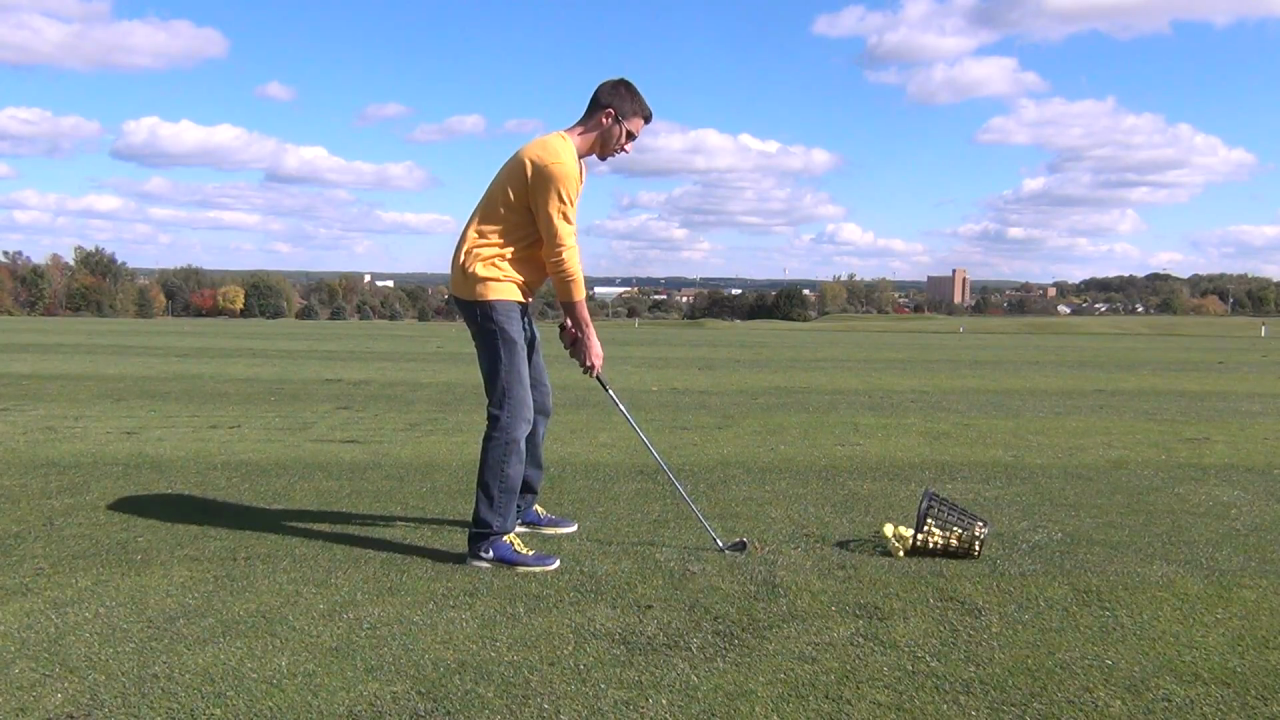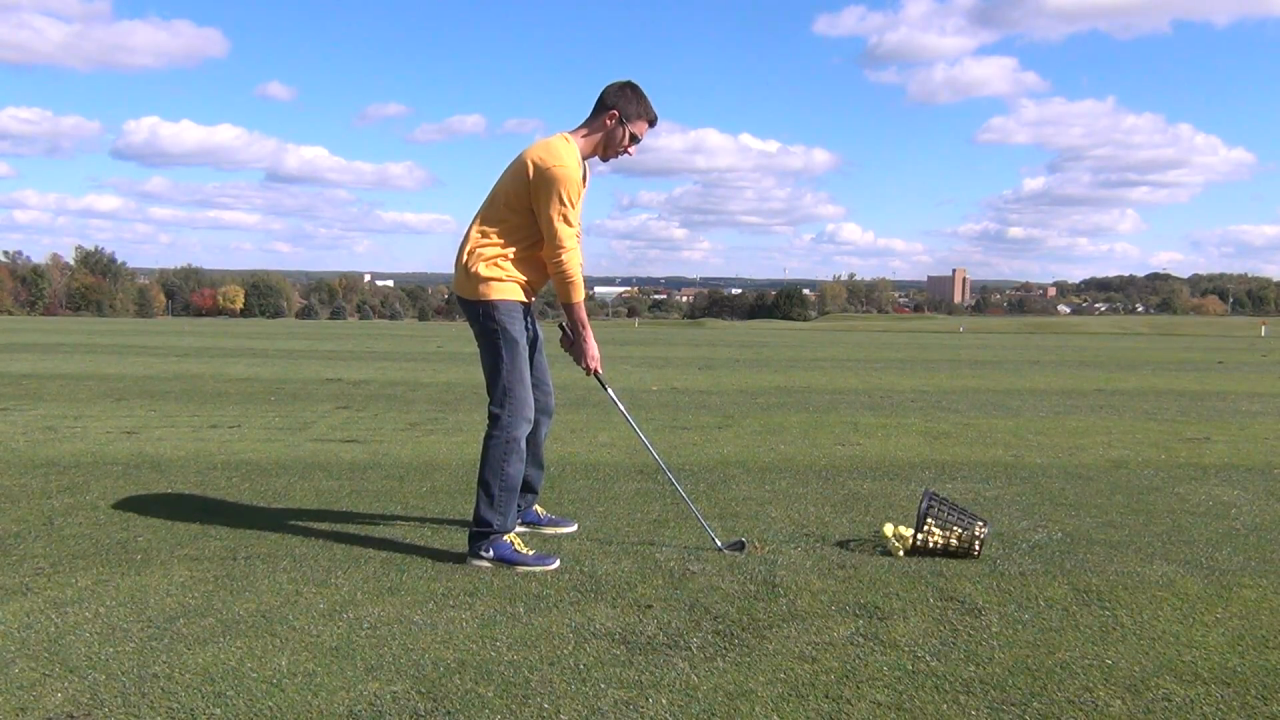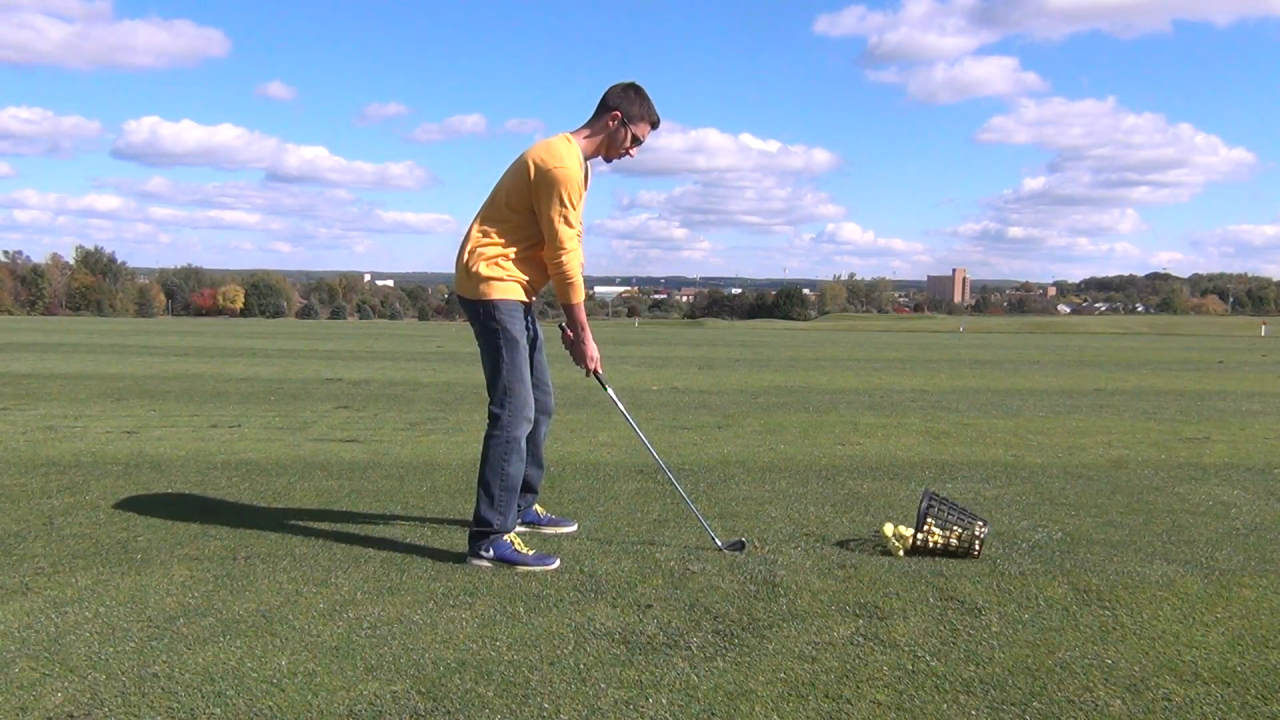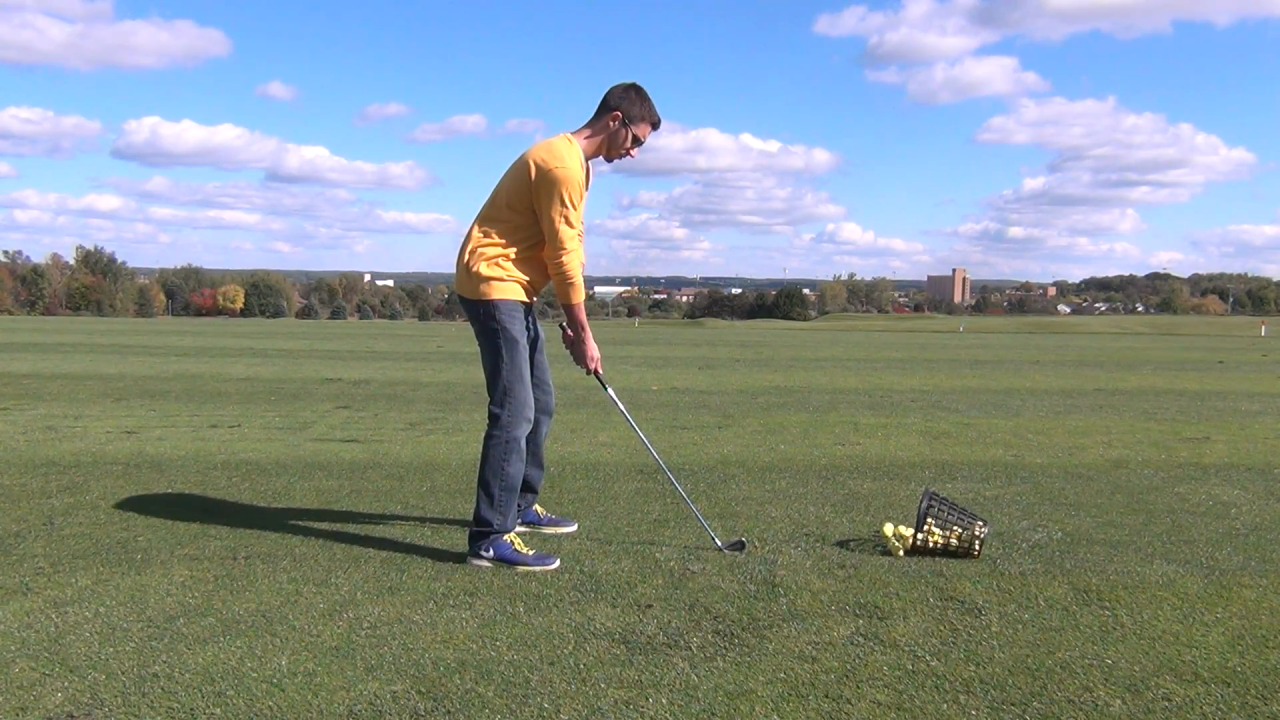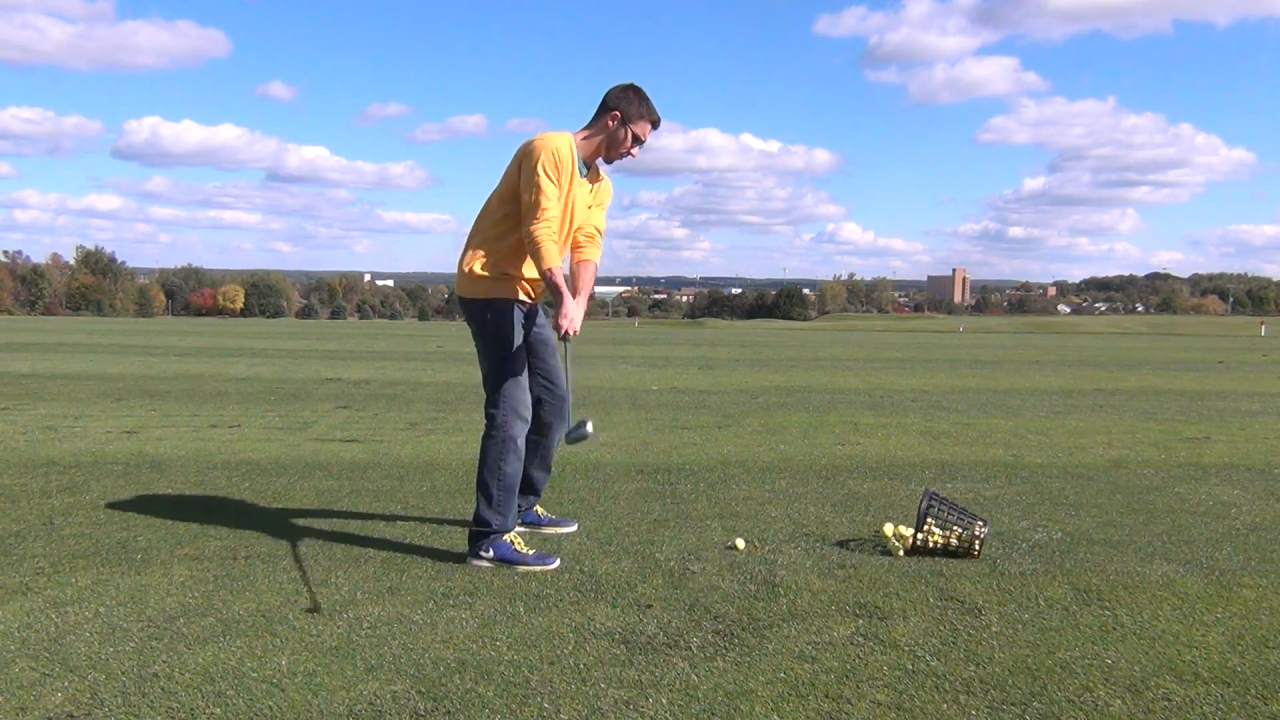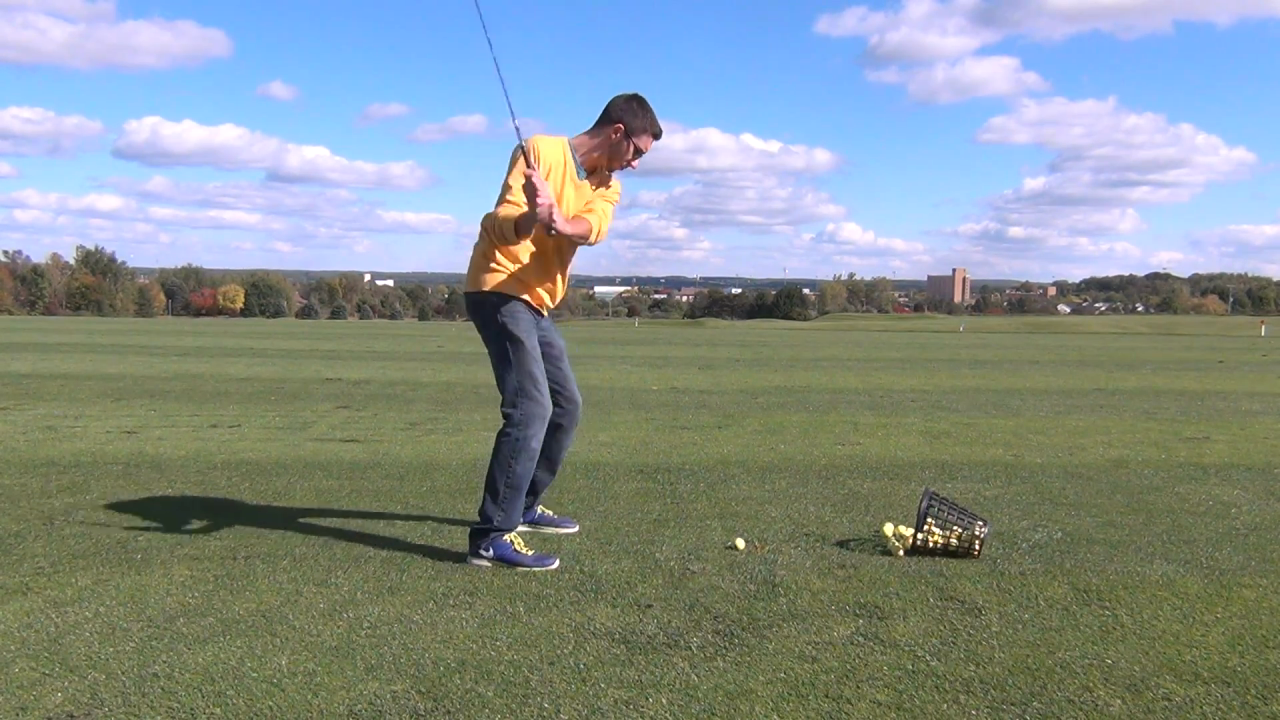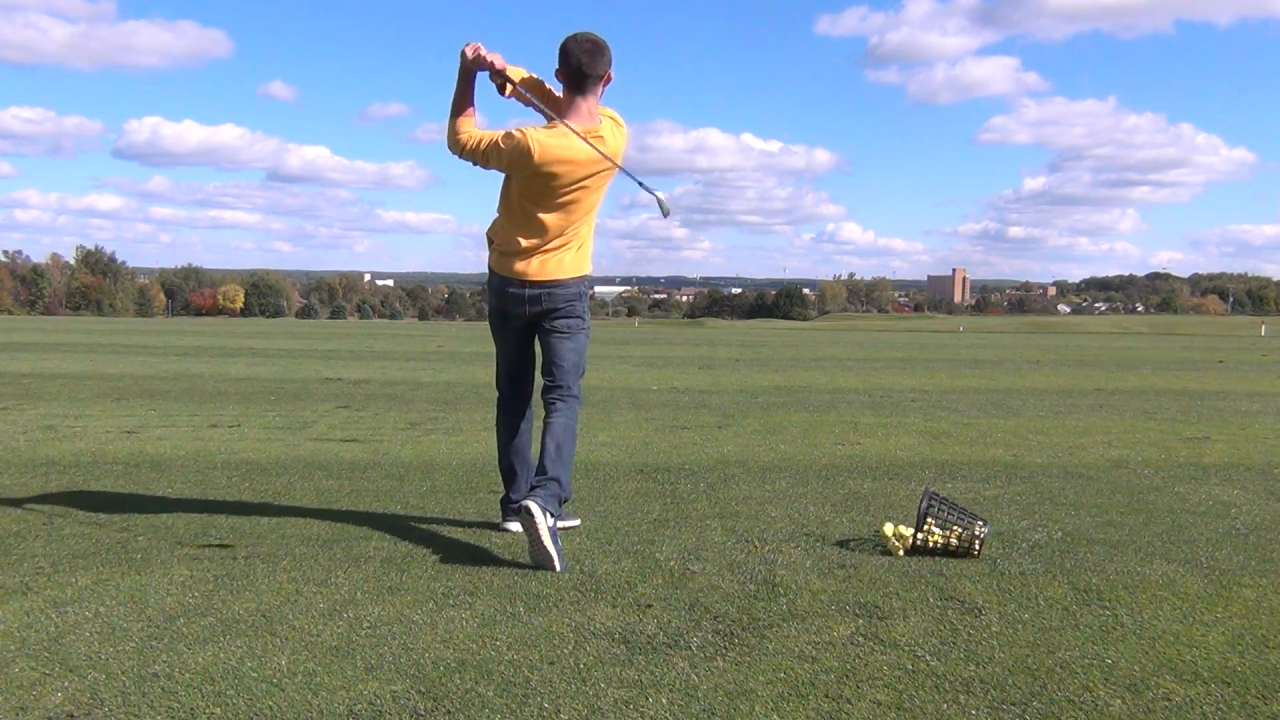
dt=0.7s
person 1, frame 1
left shoulder: (573, 162)
right shoulder: (555, 160)
left elbow: (561, 250)
right elbow: (562, 255)
left wrist: (570, 320)
right wrist: (587, 331)
left hip: (509, 289)
right hip: (490, 286)
left knee: (536, 404)
right knee: (513, 412)
left ankle: (520, 507)
right ankle: (490, 539)
person 1, frame 2
left shoulder: (574, 162)
right shoulder: (559, 163)
left elbow: (566, 251)
right elbow: (562, 256)
left wrist: (576, 325)
right wrist: (584, 333)
left hip: (511, 289)
right hip: (493, 285)
left knee: (538, 404)
right knee: (514, 412)
left ankle: (520, 506)
right ankle: (490, 538)
person 1, frame 3
left shoulder: (574, 161)
right shoulder: (561, 164)
left elbow: (567, 249)
right elbow: (563, 256)
left wrist: (575, 325)
right wrist: (582, 334)
left hip: (513, 288)
right hip: (494, 284)
left knee: (538, 404)
right knee: (514, 411)
left ankle: (520, 505)
right ankle: (490, 538)
person 1, frame 4
left shoulder: (576, 162)
right shoulder: (562, 164)
left elbow: (570, 249)
right elbow: (562, 256)
left wrist: (575, 324)
right wrist: (583, 333)
left hip: (514, 289)
right hip: (494, 284)
left knee: (539, 404)
right knee: (515, 411)
left ankle: (521, 505)
right ankle: (490, 537)
person 1, frame 5
left shoulder: (600, 188)
right shoulder: (549, 147)
left elbow: (587, 249)
right elbow: (540, 228)
left wrist: (579, 305)
right wrist: (562, 297)
left hip: (527, 296)
right hip: (490, 286)
left knee: (553, 401)
right knee: (511, 410)
left ankle: (522, 503)
right ankle: (490, 536)
person 1, frame 6
left shoulder: (606, 190)
right shoulder: (539, 151)
left elbow: (587, 229)
right elbow: (497, 227)
left wrist: (554, 220)
right wrist: (530, 218)
left hip: (536, 303)
right hip: (499, 293)
left knee: (565, 407)
right knee: (530, 410)
left ankle: (523, 504)
right ankle: (493, 536)
person 1, frame 7
left shoulder: (531, 146)
right shoulder: (615, 133)
left elbow: (463, 143)
right elbow: (561, 105)
left wrist: (470, 72)
right wrist: (500, 68)
left hip: (508, 280)
right hip: (566, 285)
left knee: (514, 395)
right knee: (563, 398)
left ankle: (518, 501)
right ankle: (544, 498)
